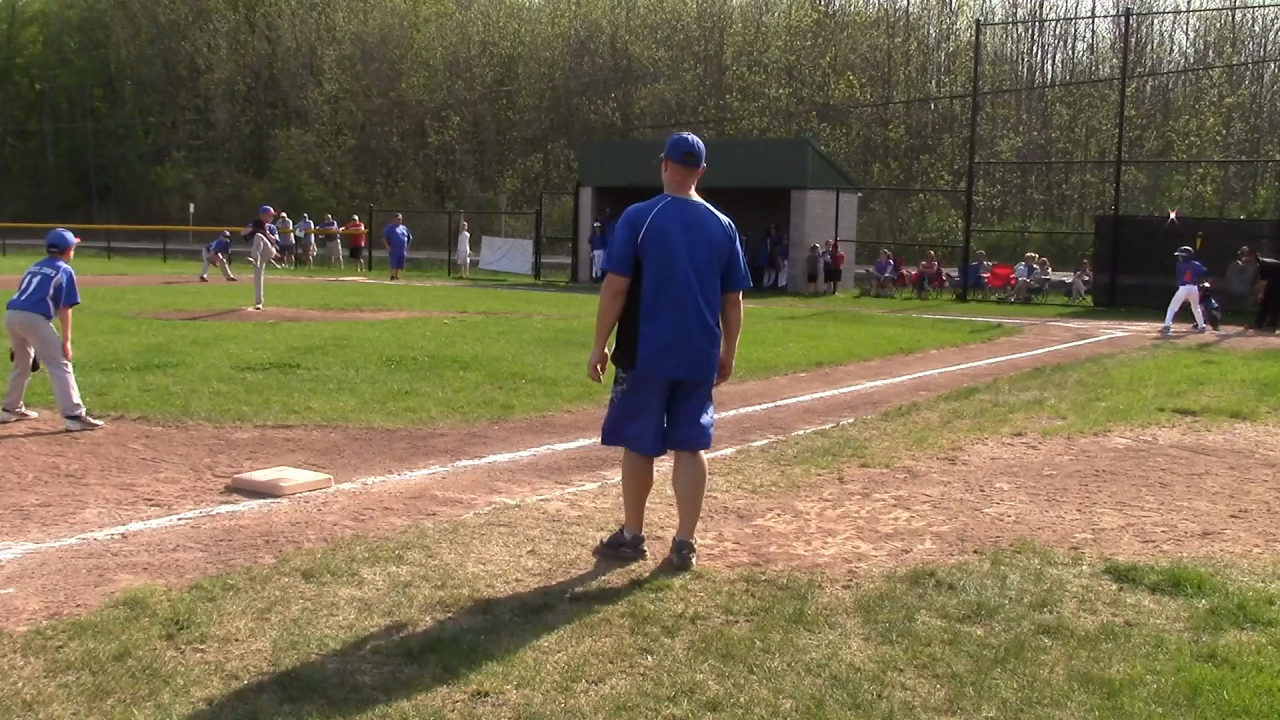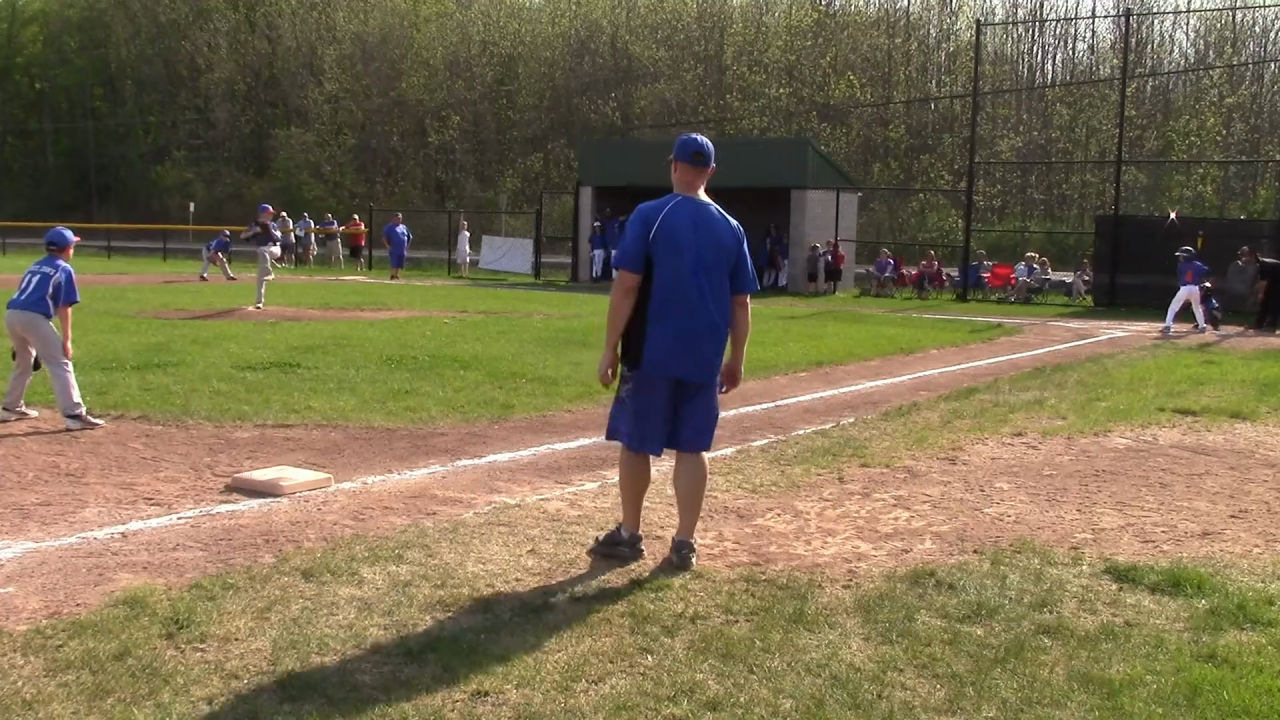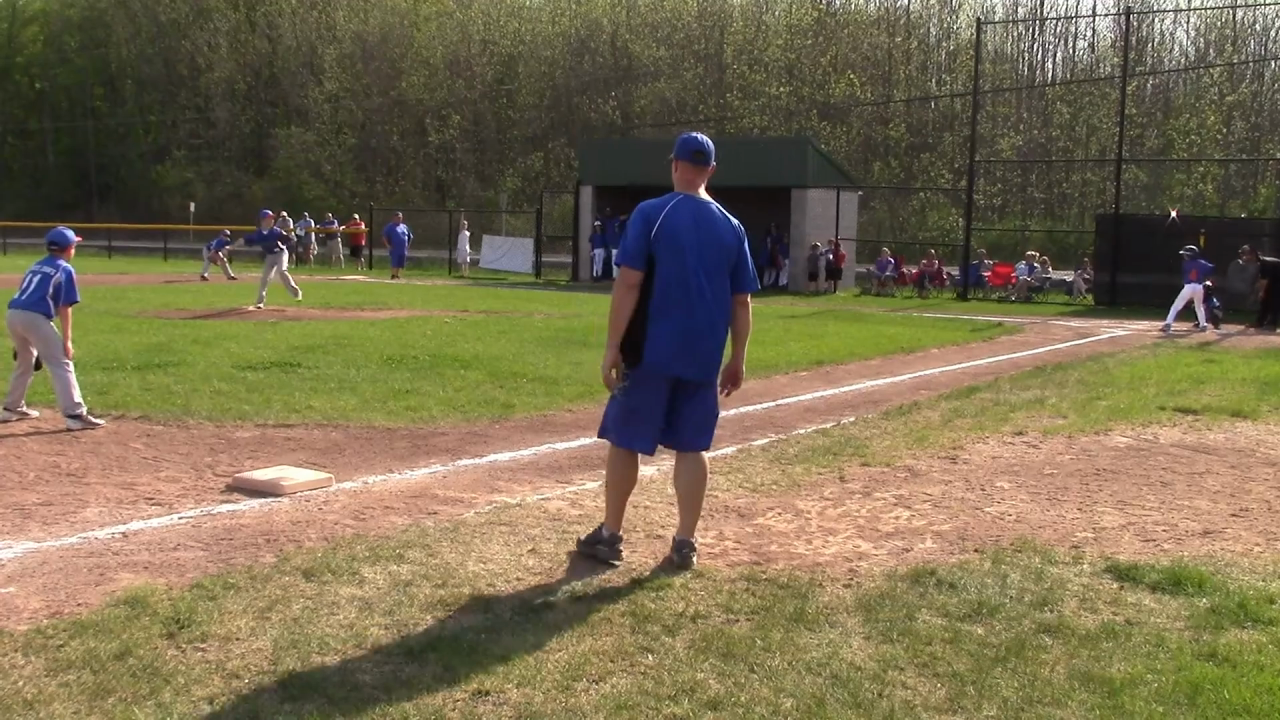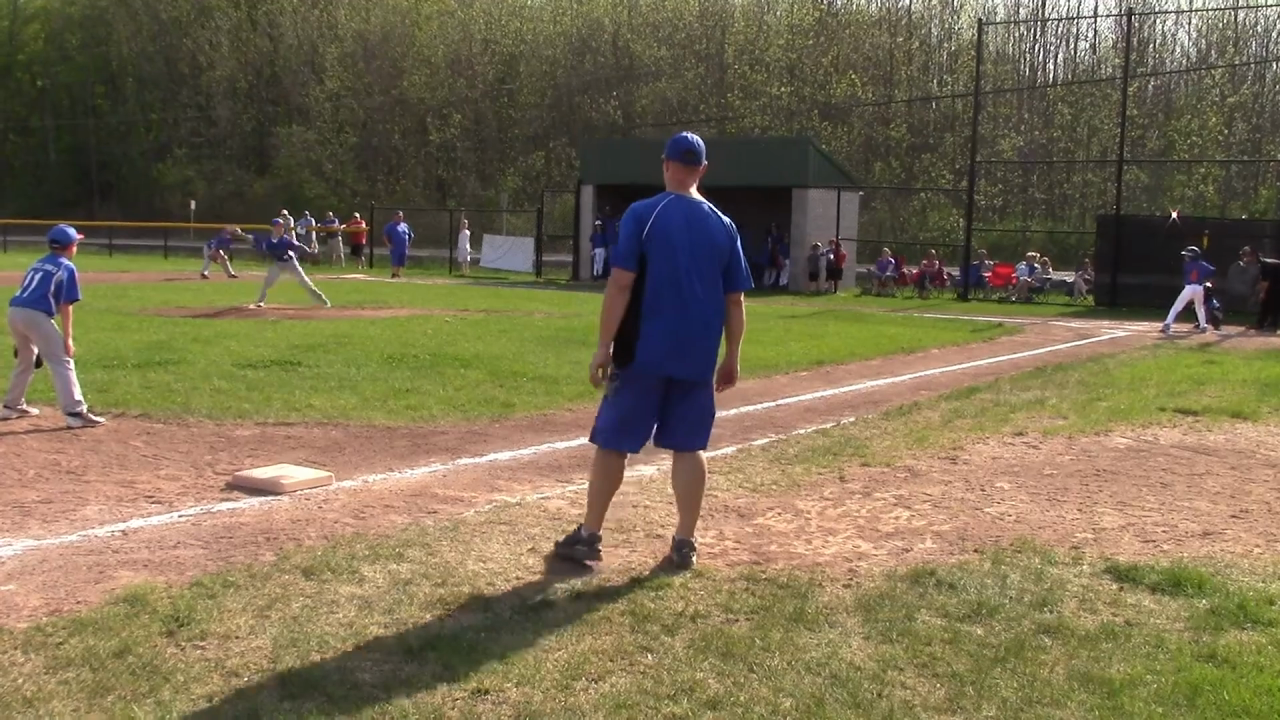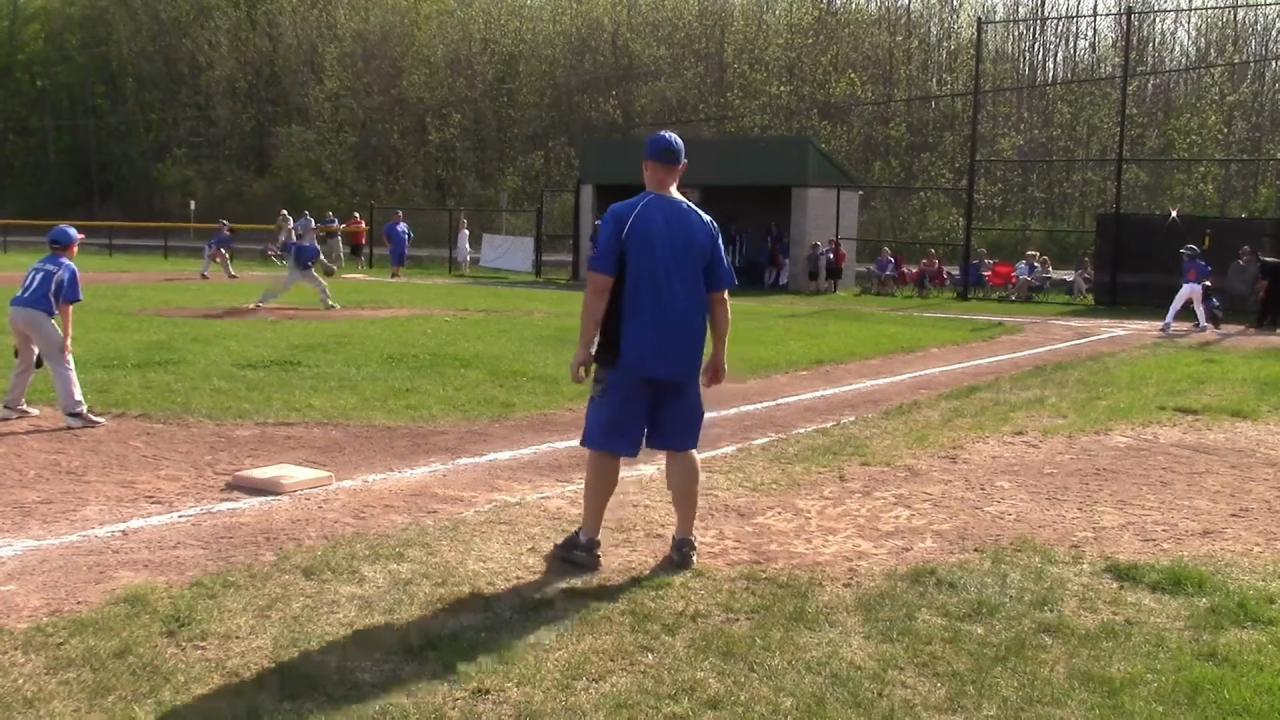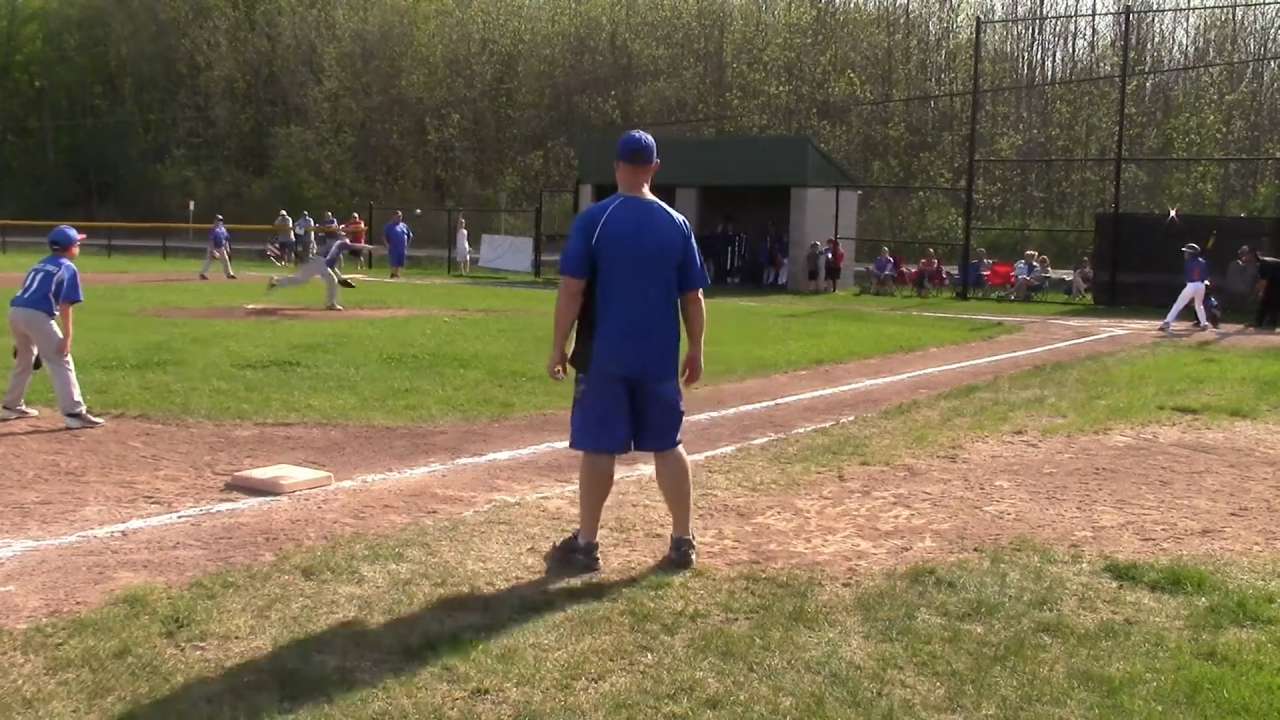
dt=0.2s
person 1, frame 1
left shoulder: (639, 217)
right shoulder: (722, 226)
left elbow: (615, 288)
right elbow: (733, 300)
left wrist: (600, 345)
right wrist: (728, 351)
left hip: (644, 353)
right hip: (699, 357)
left knee: (637, 445)
right knee: (690, 447)
left ankle: (632, 536)
right ankle: (684, 543)
person 1, frame 2
left shoulder: (650, 215)
right shoulder: (731, 228)
left elbow: (627, 286)
right elbow: (741, 303)
left wrist: (610, 347)
right wrist: (736, 358)
left hip: (649, 354)
right hip: (704, 358)
left knee: (635, 443)
right knee: (692, 447)
left ankle: (628, 535)
right ankle: (684, 543)
person 1, frame 3
left shoulder: (651, 214)
right shoulder: (731, 226)
left elbow: (629, 284)
right elbow: (741, 302)
left wrist: (613, 346)
right wrist: (737, 358)
left hip: (649, 353)
right hip: (703, 357)
left knee: (624, 440)
right knee: (692, 448)
left ankle: (609, 535)
right ankle: (685, 543)
person 1, frame 4
left shoulder: (643, 215)
right shoulder: (723, 226)
left elbow: (621, 285)
right elbow: (734, 300)
left wrist: (603, 346)
right wrist: (732, 356)
left hip: (641, 353)
right hip: (697, 357)
left knee: (614, 442)
right knee: (688, 447)
left ankle: (588, 535)
right ankle: (685, 543)
person 1, frame 5
left shoulder: (622, 216)
right shoulder: (704, 224)
left elbow: (600, 287)
right elbow: (719, 298)
left wrist: (584, 345)
right wrist: (719, 352)
left hip: (626, 354)
right hip: (682, 357)
left knee: (606, 445)
right knee: (681, 446)
left ankle: (587, 540)
right ankle: (684, 542)
person 1, frame 6
left shoulder: (594, 218)
right shoulder: (677, 224)
left elbow: (572, 290)
right elbow: (693, 297)
left wrist: (558, 346)
right wrist: (695, 350)
left hip: (603, 355)
right hip: (659, 357)
left knee: (599, 447)
right knee: (667, 445)
left ankle: (586, 543)
right ankle: (683, 540)
person 2, frame 1
left shoulder: (35, 267)
right shoulder: (64, 271)
right elbow: (64, 309)
left wrist: (23, 337)
right wrist: (66, 341)
left hip: (12, 315)
right hip: (33, 318)
left knee: (22, 362)
right knee: (60, 365)
left ankle: (10, 409)
right ankle: (74, 416)
person 2, frame 2
left shoulder: (35, 266)
right shoulder: (64, 270)
right elbow: (64, 308)
left wrist: (21, 338)
right wrist: (67, 340)
right hip: (33, 317)
left knee: (24, 362)
right knee: (61, 364)
right ankle: (75, 415)
person 2, frame 3
left shoulder: (36, 266)
right shoulder: (65, 270)
right elbow: (64, 308)
left wrist: (24, 336)
right wrist: (67, 340)
left hip: (13, 314)
right hip: (34, 318)
left knee: (25, 362)
right knee: (61, 364)
left ankle: (12, 408)
right ankle: (76, 415)
person 2, frame 4
left shoulder: (38, 264)
right shoulder: (66, 267)
right elbow: (65, 305)
left wrist: (24, 334)
right wrist: (68, 337)
left hip: (14, 312)
right hip: (35, 315)
left knee: (26, 359)
right knee: (62, 361)
left ankle: (12, 405)
right ankle: (75, 413)
person 2, frame 5
left shoulder: (39, 263)
right shoulder: (67, 267)
right elbow: (65, 305)
right wrist: (67, 337)
left hip: (15, 311)
right hip: (36, 315)
left knee: (26, 359)
right knee: (62, 362)
left ankle: (12, 406)
right ankle: (75, 413)
person 2, frame 6
left shoulder: (40, 264)
right shoulder: (67, 268)
right elbow: (65, 305)
right wrist: (67, 336)
left hip: (15, 311)
right hip: (36, 315)
left knee: (24, 360)
right knee: (61, 363)
left ankle: (11, 406)
right ankle: (75, 413)
